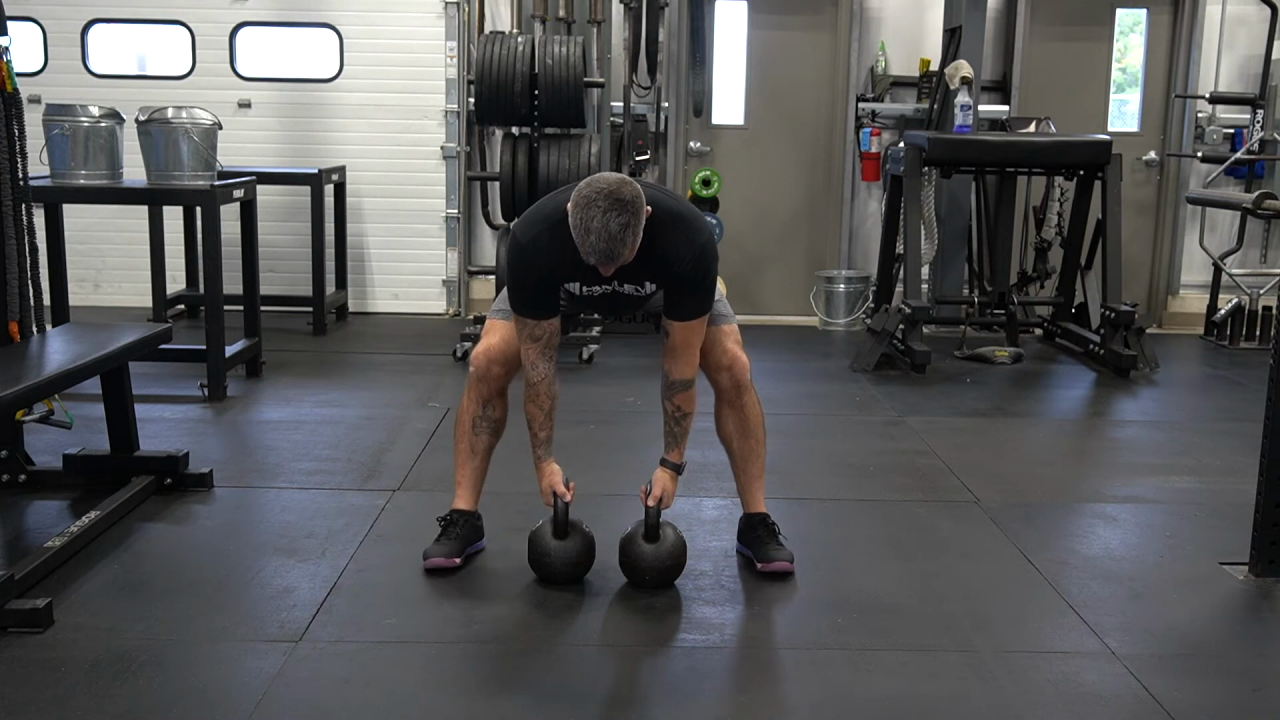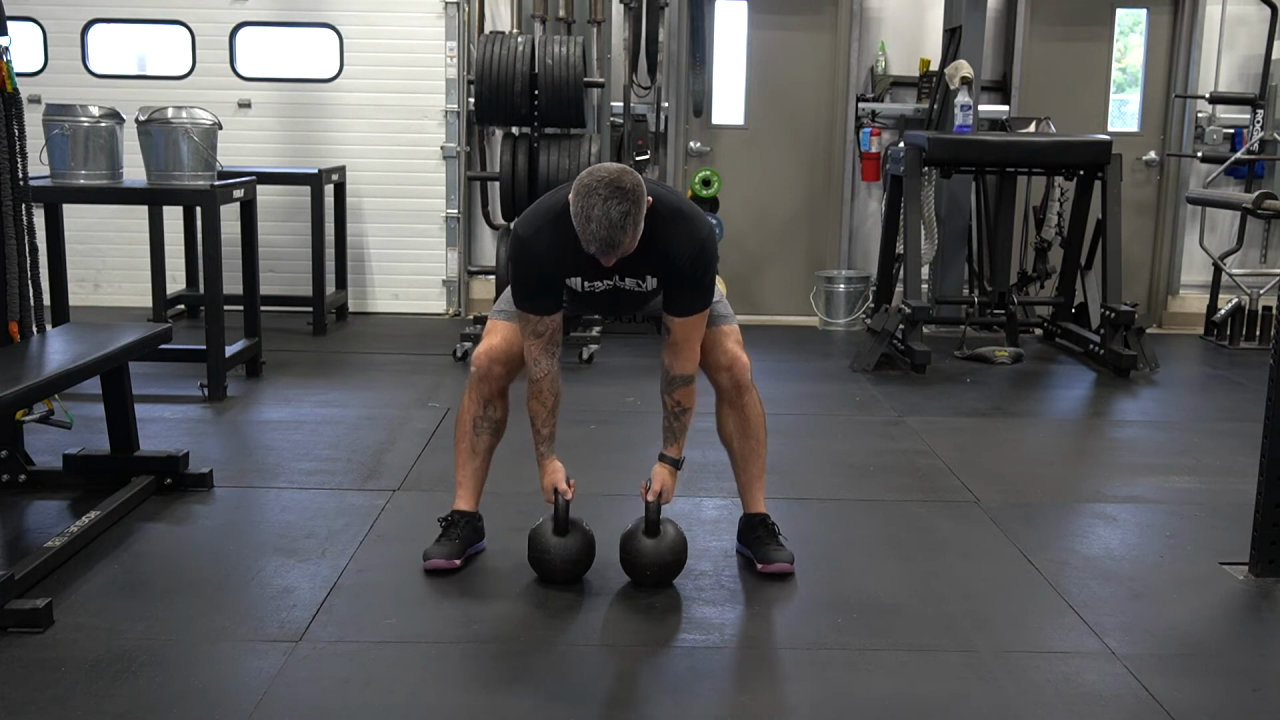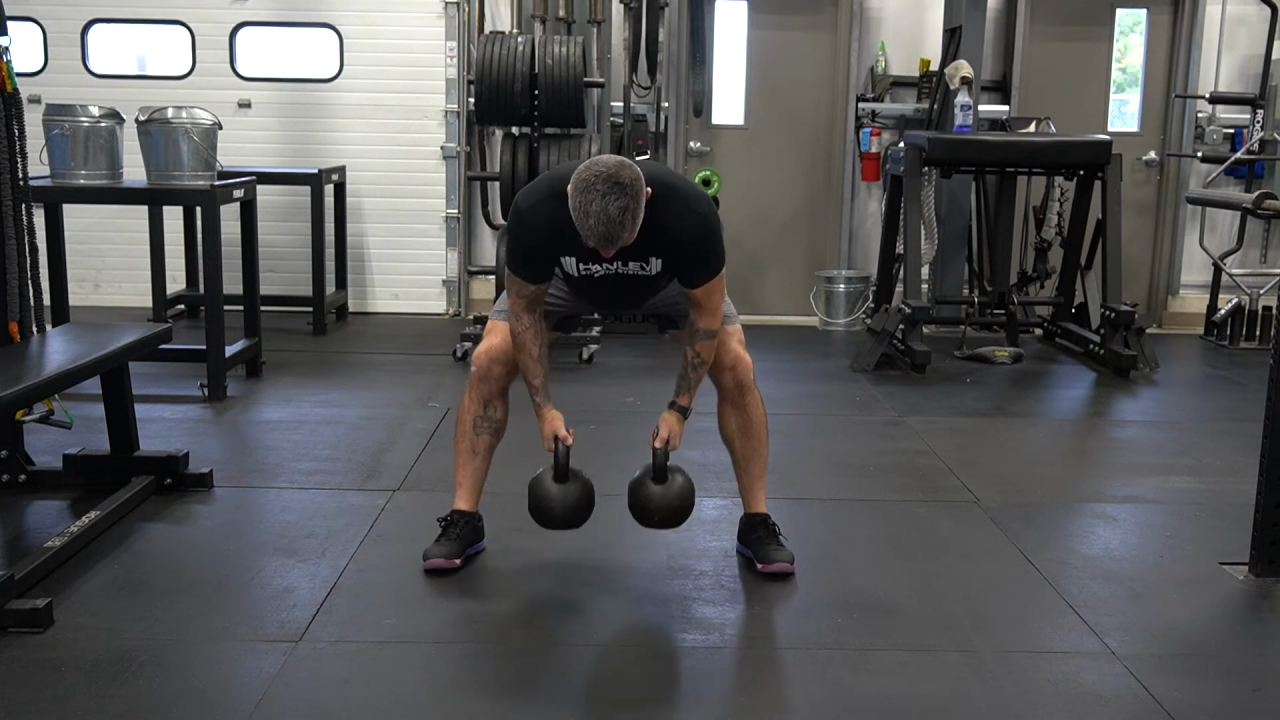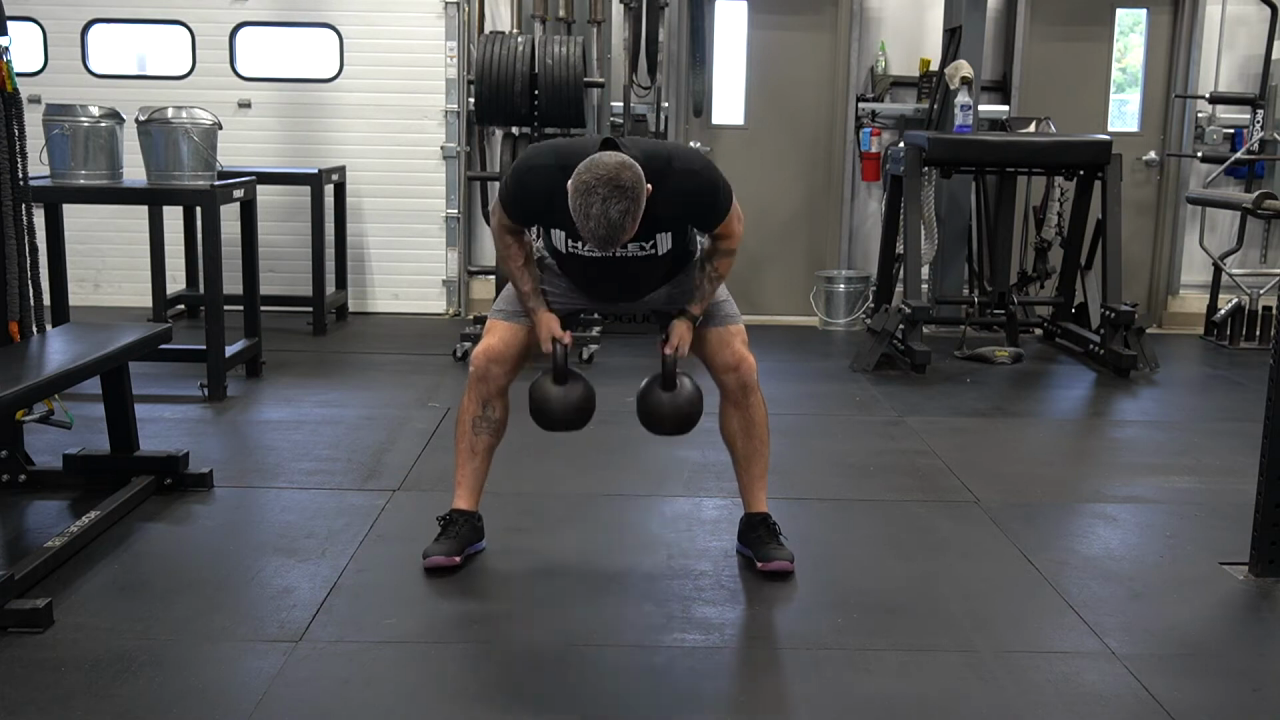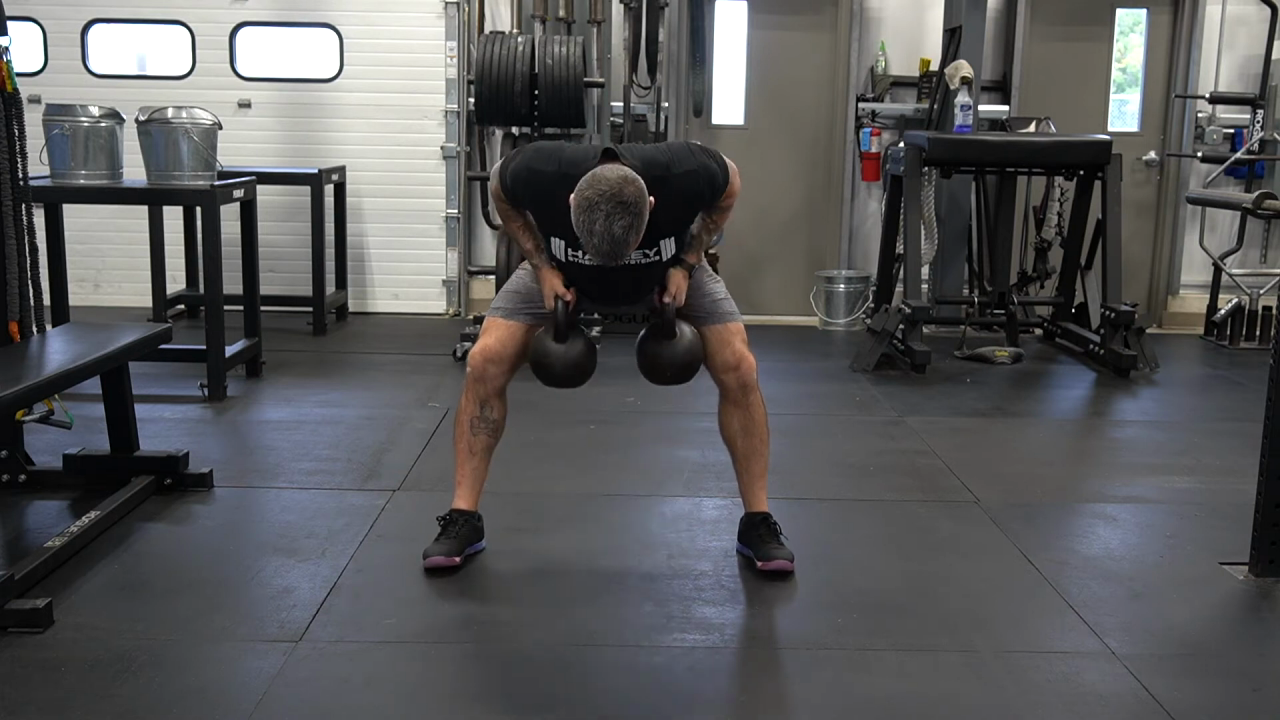
dt=0.2s
person 1, frame 1
left shoulder: (688, 239)
right shoulder: (533, 240)
left elbow: (681, 359)
right elbow: (538, 357)
left wrist: (672, 462)
right wrist: (543, 459)
left hip: (661, 281)
right hip: (561, 282)
left knee: (733, 369)
right knee: (487, 363)
left ankle: (756, 523)
right ankle: (463, 518)
person 1, frame 2
left shoulder: (687, 233)
right shoulder: (536, 235)
left elbow: (681, 354)
right elbow: (540, 353)
left wrist: (669, 459)
right wrist: (547, 457)
left hip: (664, 282)
right hip: (564, 284)
left knee: (733, 369)
right knee: (488, 364)
left ankle: (757, 523)
right ankle: (464, 519)
person 1, frame 3
left shoulder: (688, 210)
right shoulder: (536, 208)
left elbow: (707, 314)
right elbow: (524, 307)
left wrist: (680, 407)
right wrist: (544, 408)
left hip: (668, 278)
right hip: (562, 276)
left knee: (737, 370)
right knee: (489, 362)
left ankle: (757, 523)
right ankle: (463, 519)
person 1, frame 4
left shoulder: (687, 175)
right shoulder: (538, 172)
left elbow: (728, 234)
right elbow: (507, 228)
left wrist: (691, 315)
right wrist: (538, 309)
left hip: (670, 273)
right hip: (563, 273)
left knee: (739, 370)
right knee: (487, 364)
left ankle: (757, 523)
right ankle: (463, 518)
person 1, frame 5
left shoulder: (687, 174)
right shoulder: (537, 173)
left elbow: (729, 185)
right elbow: (501, 192)
left wrist: (687, 261)
right wrist: (541, 265)
left hip: (666, 272)
right hip: (562, 272)
left knee: (739, 369)
right knee: (484, 363)
left ankle: (758, 522)
right ankle: (462, 518)
